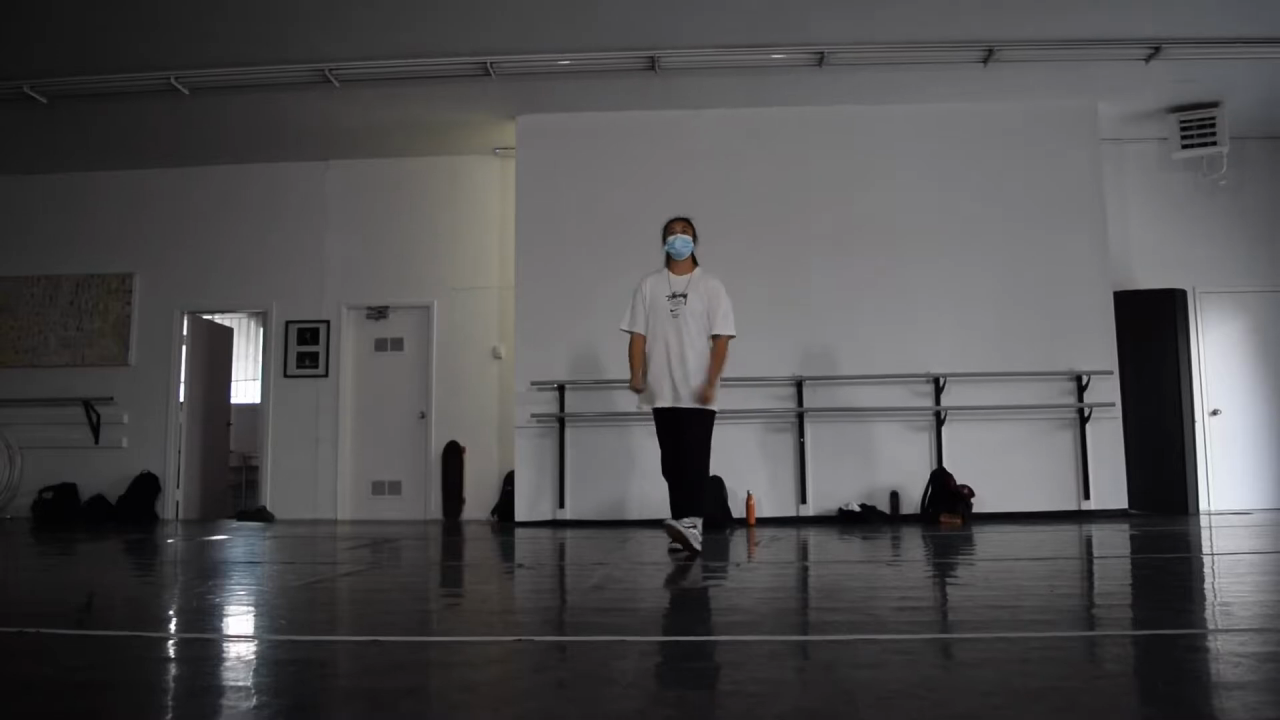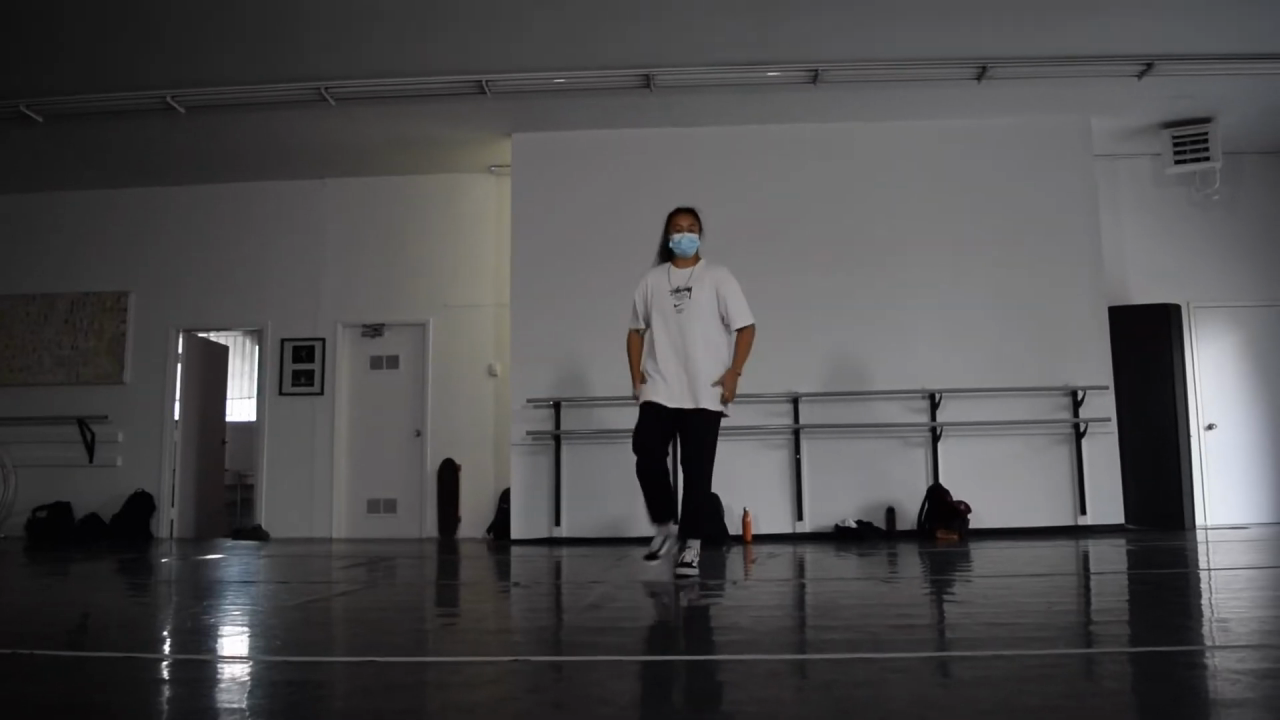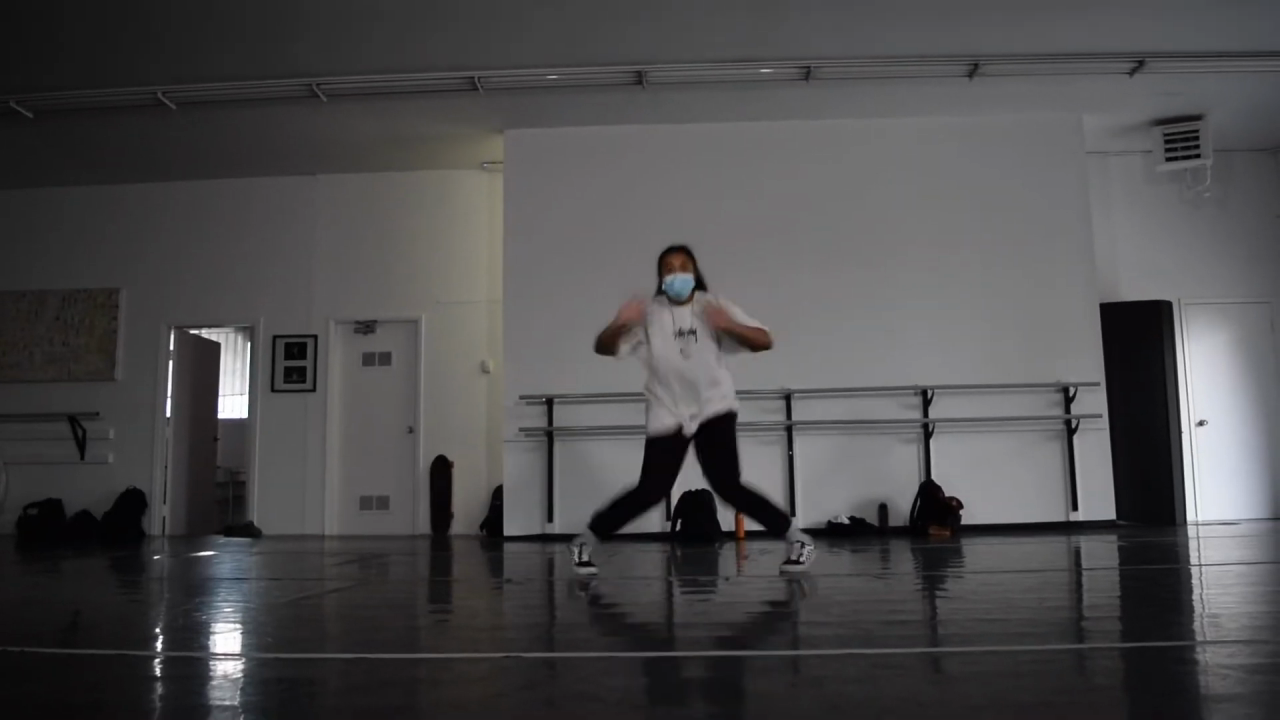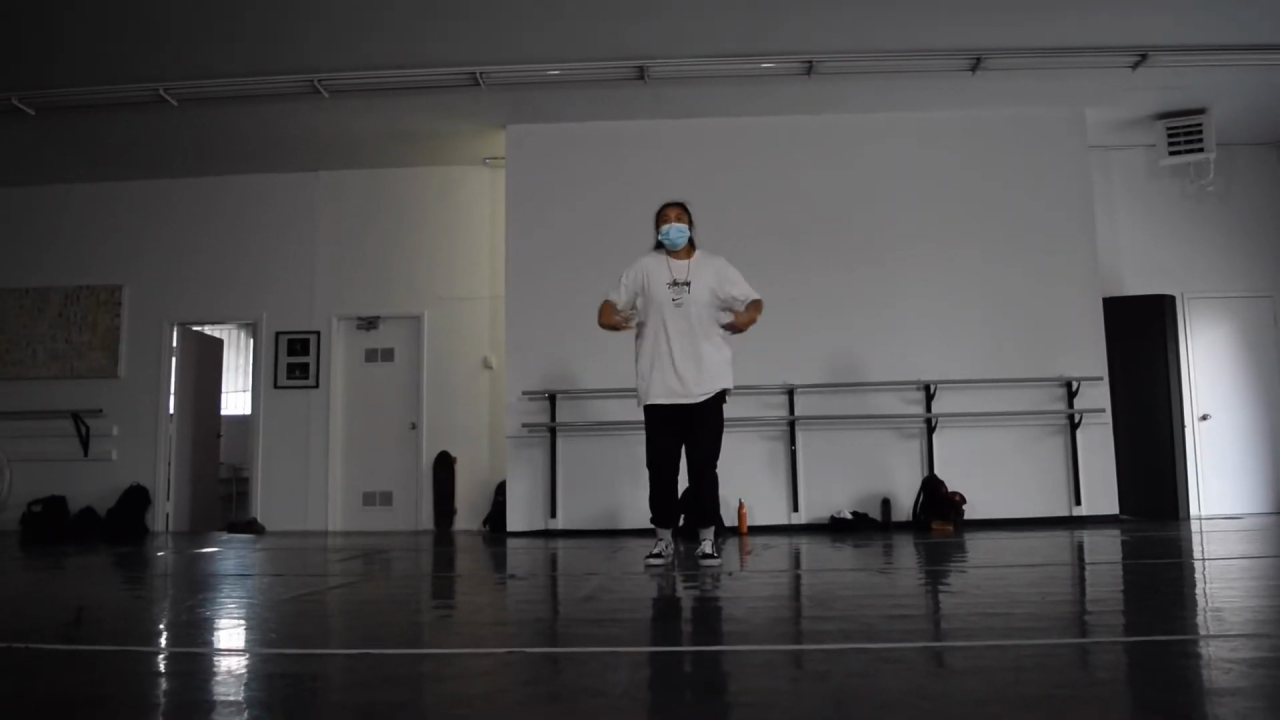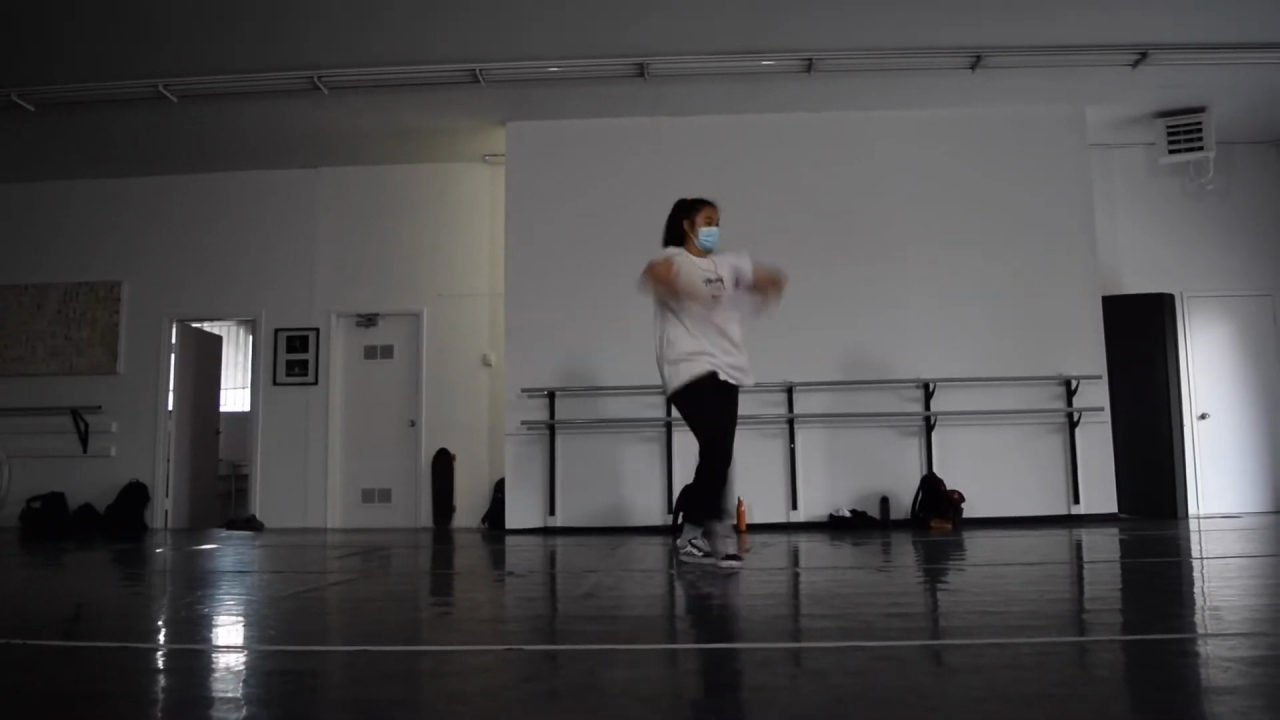
dt=1s
person 1, frame 1
left shoulder: (710, 285)
right shoulder: (648, 286)
left elbow: (720, 337)
right elbow: (638, 335)
left wrist: (711, 381)
right wrist: (637, 375)
left hip: (696, 390)
right hip: (662, 391)
left knee: (695, 457)
right knee: (671, 461)
left ankle: (692, 523)
right ankle: (683, 523)
person 1, frame 2
left shoulder: (718, 277)
right shoulder: (652, 280)
left elbow: (745, 327)
right elbow: (637, 330)
left wrist: (734, 372)
right wrist: (636, 373)
left hip: (705, 394)
right hip: (659, 392)
left knee: (697, 469)
right knee: (648, 457)
left ankle: (691, 545)
right ankle: (665, 527)
person 1, frame 3
left shoulder: (719, 310)
right shoulder: (648, 314)
left elbow: (763, 341)
right elbow: (604, 347)
left wrist: (730, 326)
right wrist: (620, 324)
left hip: (715, 409)
right hip: (668, 416)
left knee: (726, 484)
right knee: (649, 492)
left ankle: (794, 537)
right ankle: (588, 540)
person 1, frame 4
left shoulder: (715, 266)
right shoulder: (644, 268)
left elbow: (753, 301)
right elbow: (612, 303)
left wrist: (748, 315)
right wrist: (609, 315)
left hip: (706, 386)
right hip: (659, 388)
left knee: (703, 464)
right knee: (661, 465)
left ankle: (706, 539)
right ankle: (664, 539)
person 1, frame 5
left shoulder: (729, 263)
right shoulder: (672, 260)
left elbow: (772, 278)
right elbow: (655, 273)
left wrist: (767, 282)
right wrist: (691, 293)
left hip: (726, 371)
right hip: (690, 371)
left knee: (719, 454)
right knee: (716, 445)
left ankle: (691, 535)
right ankle: (714, 530)
